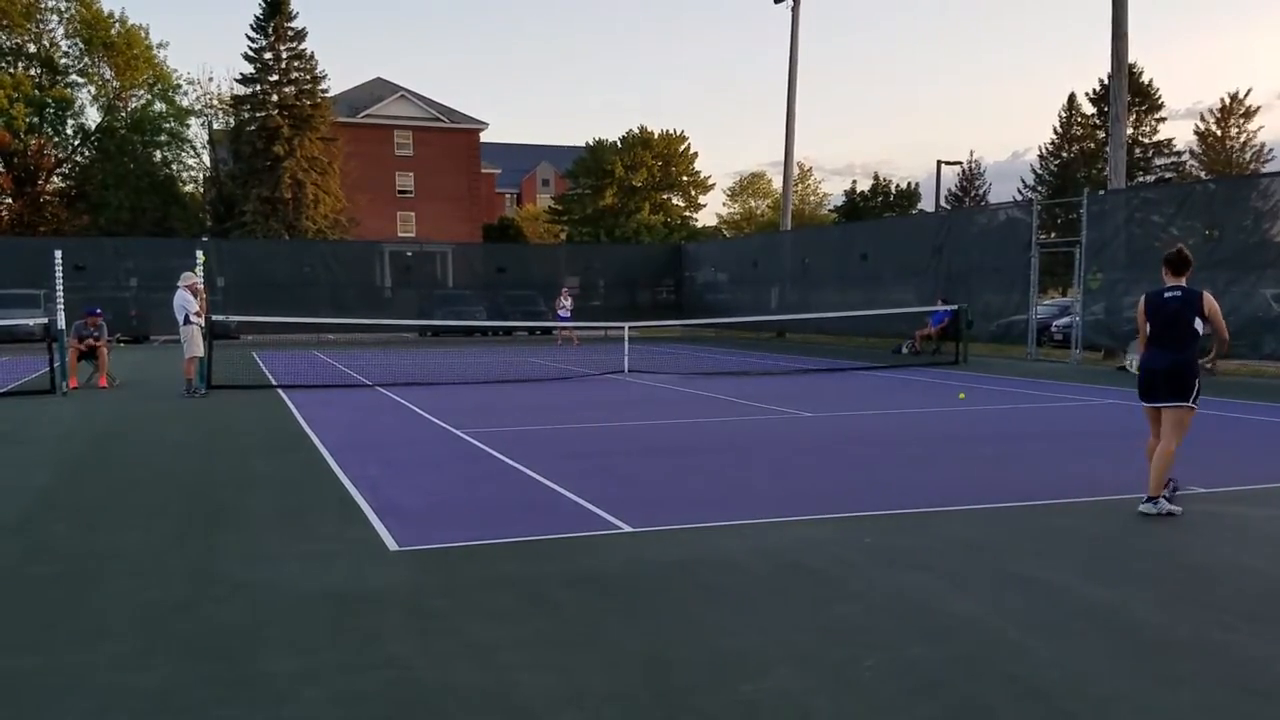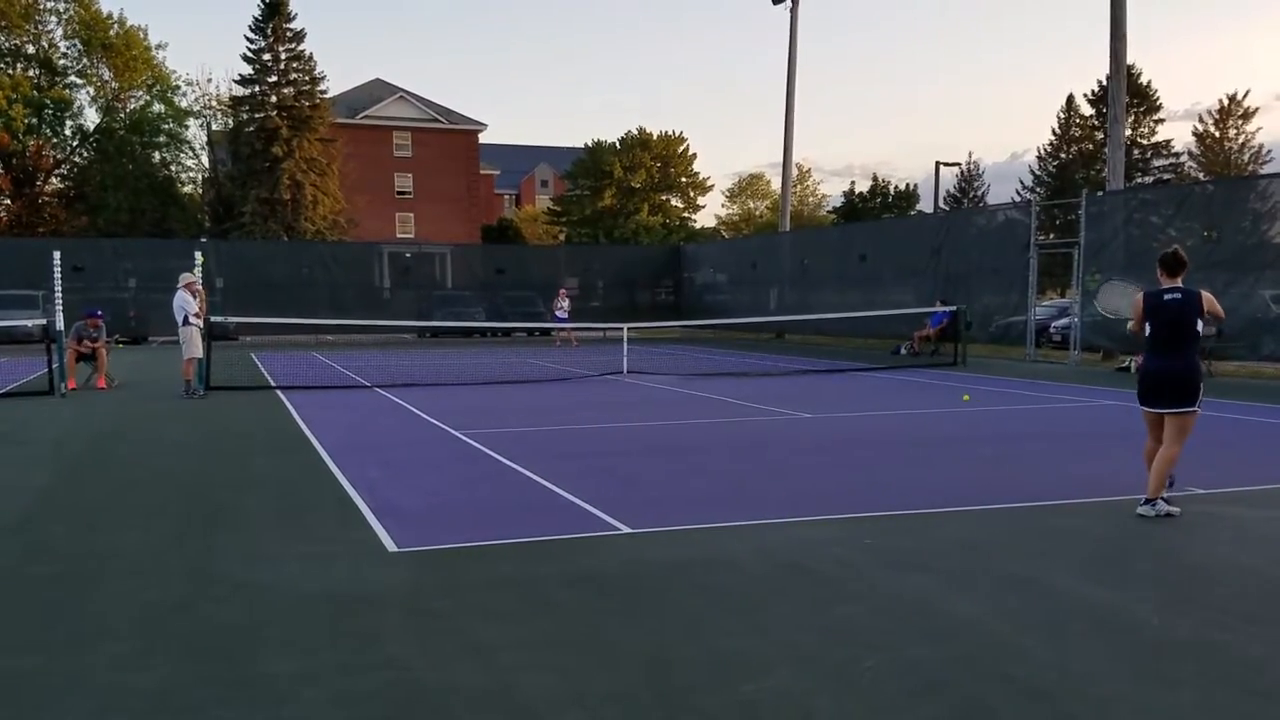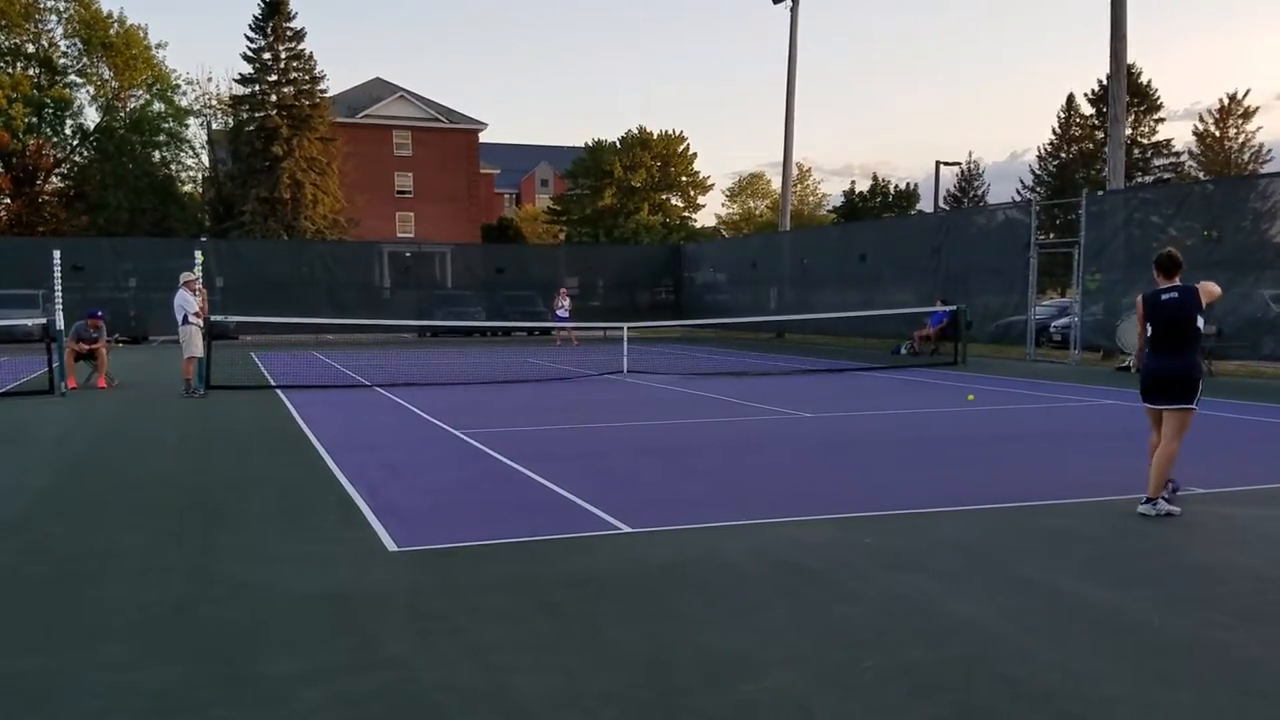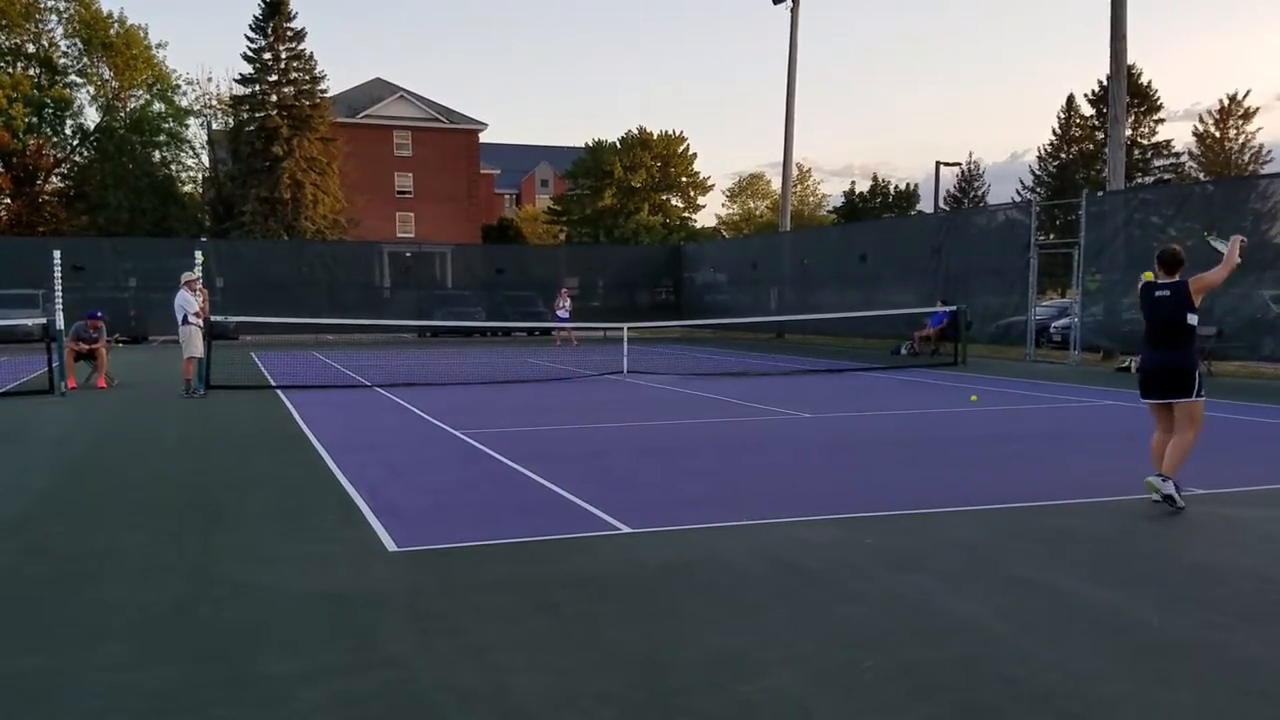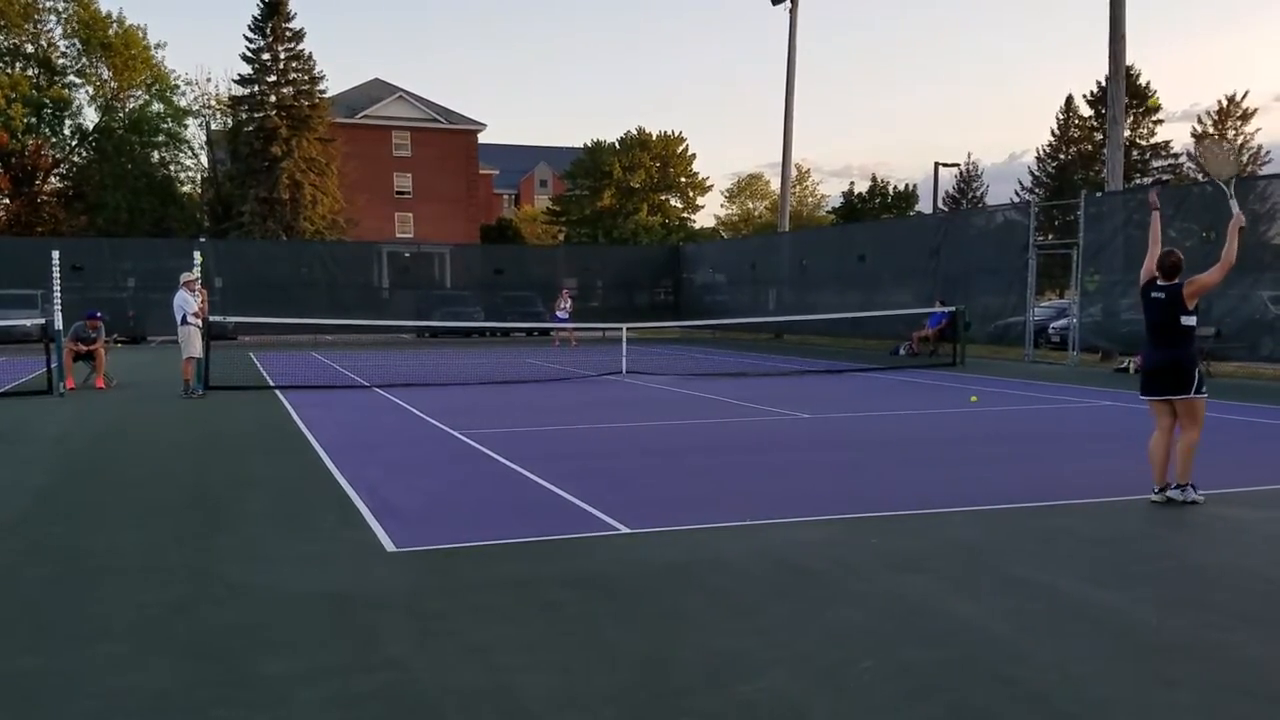
dt=0.3s
person 1, frame 1
left shoulder: (1147, 300)
right shoulder: (1204, 299)
right elbow: (1223, 338)
right wrist: (1215, 356)
left hip: (1150, 371)
right hip: (1182, 373)
left knee: (1157, 435)
right knee: (1170, 441)
left ankle: (1160, 484)
right ankle: (1153, 498)
person 1, frame 2
left shoulder: (1143, 299)
right shoulder: (1201, 298)
right elbow: (1220, 315)
left wrist: (1132, 326)
left hip: (1151, 375)
right hip: (1185, 377)
left knee: (1154, 438)
right knee: (1172, 443)
left ankle: (1157, 482)
right ankle: (1151, 500)
person 1, frame 3
left shoulder: (1144, 301)
right shoulder: (1199, 292)
right elbow: (1217, 291)
left wrist: (1139, 356)
left hip: (1153, 373)
right hip: (1185, 374)
left knee: (1158, 434)
right knee: (1171, 440)
left ankle: (1161, 484)
right ankle: (1152, 499)
person 1, frame 4
left shoulder: (1146, 289)
right shoulder: (1191, 288)
right elbow: (1226, 267)
right wrist: (1235, 243)
left hip: (1150, 367)
right hip: (1182, 369)
left knee: (1163, 430)
right knee: (1187, 431)
left ankle: (1163, 479)
right ankle: (1163, 478)
person 1, frame 5
left shoulder: (1148, 286)
right shoulder: (1187, 291)
left elbow: (1153, 248)
right elbow: (1225, 264)
left wrist: (1155, 209)
right wrist: (1234, 227)
left hip: (1152, 366)
right hip: (1182, 368)
left knee: (1163, 428)
right knee: (1191, 428)
left ankle: (1159, 488)
right ankle: (1182, 487)
